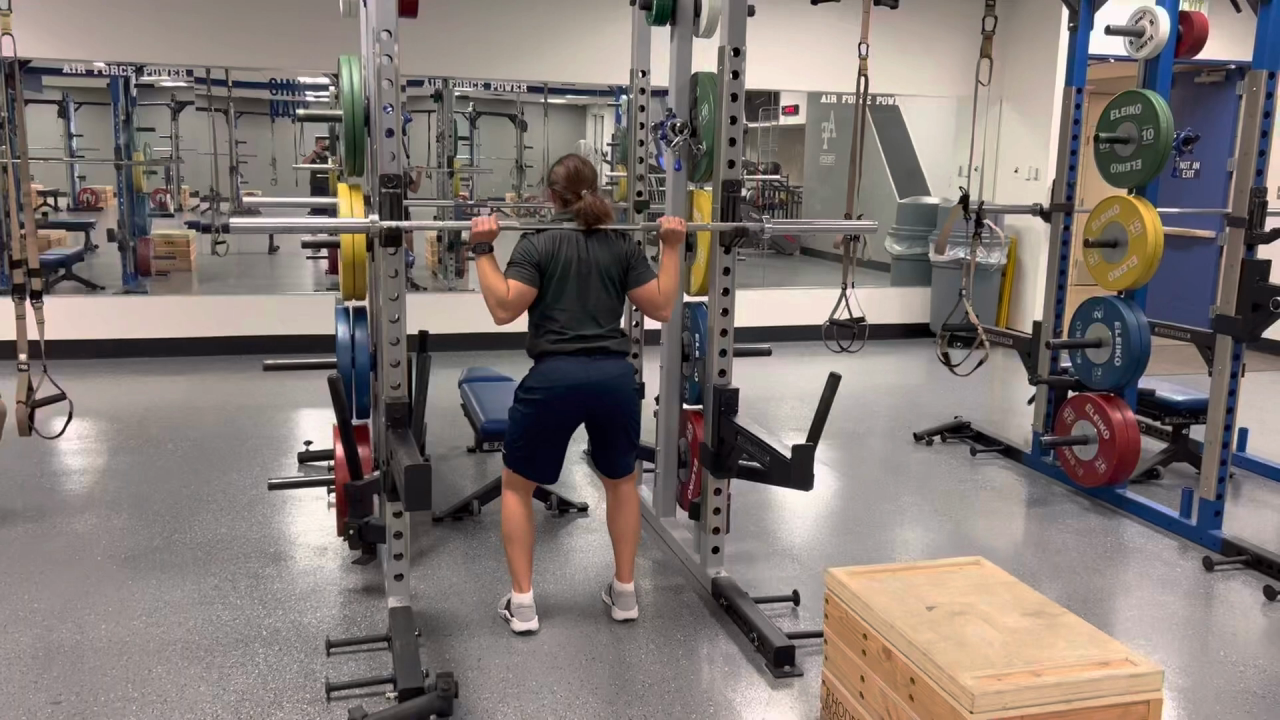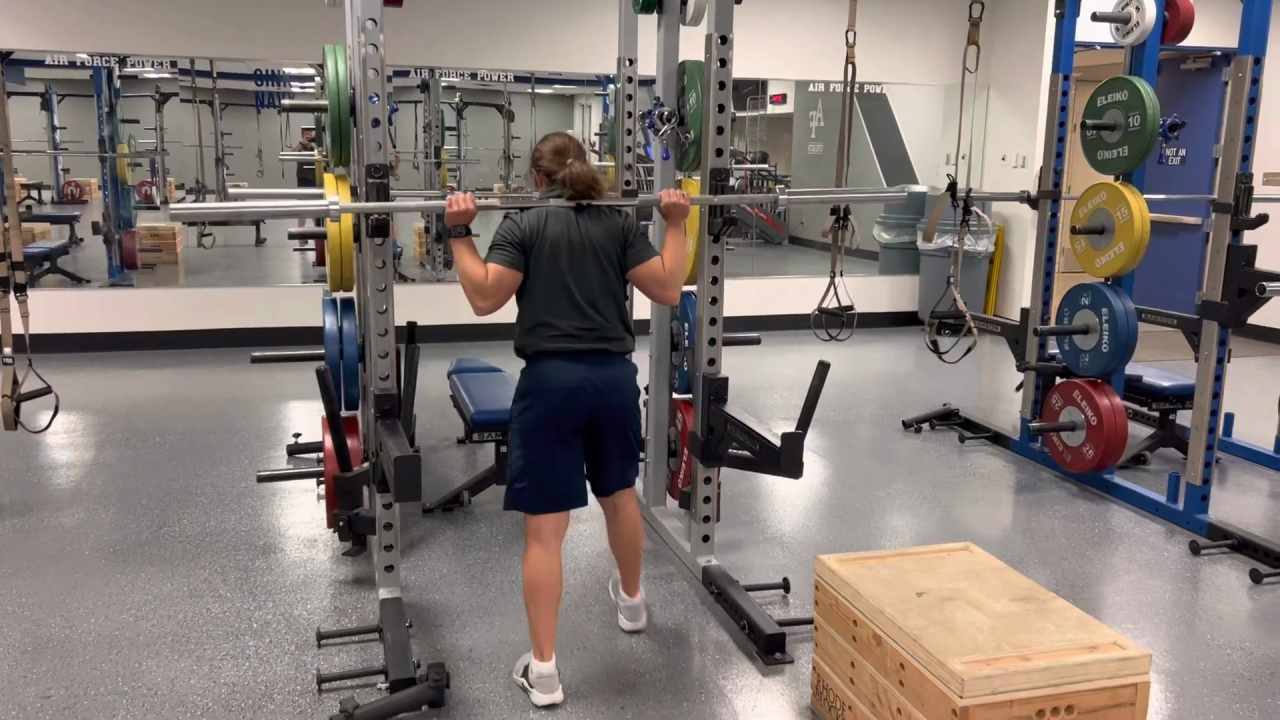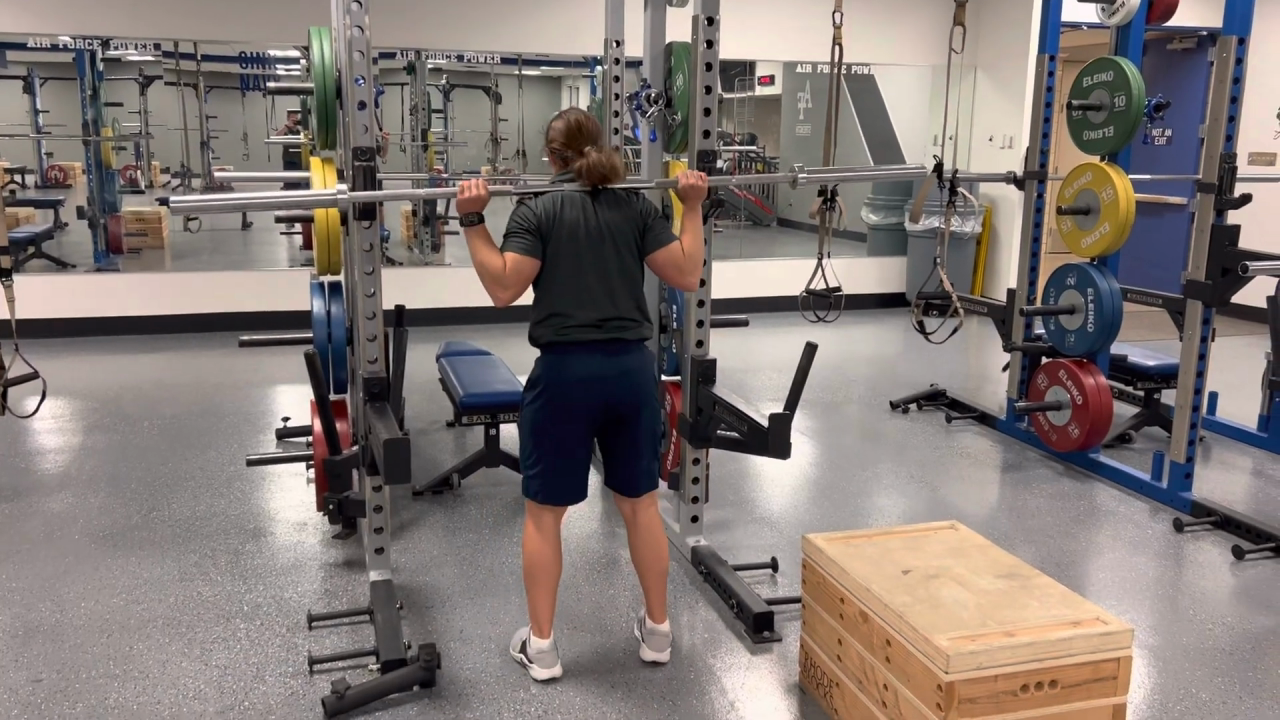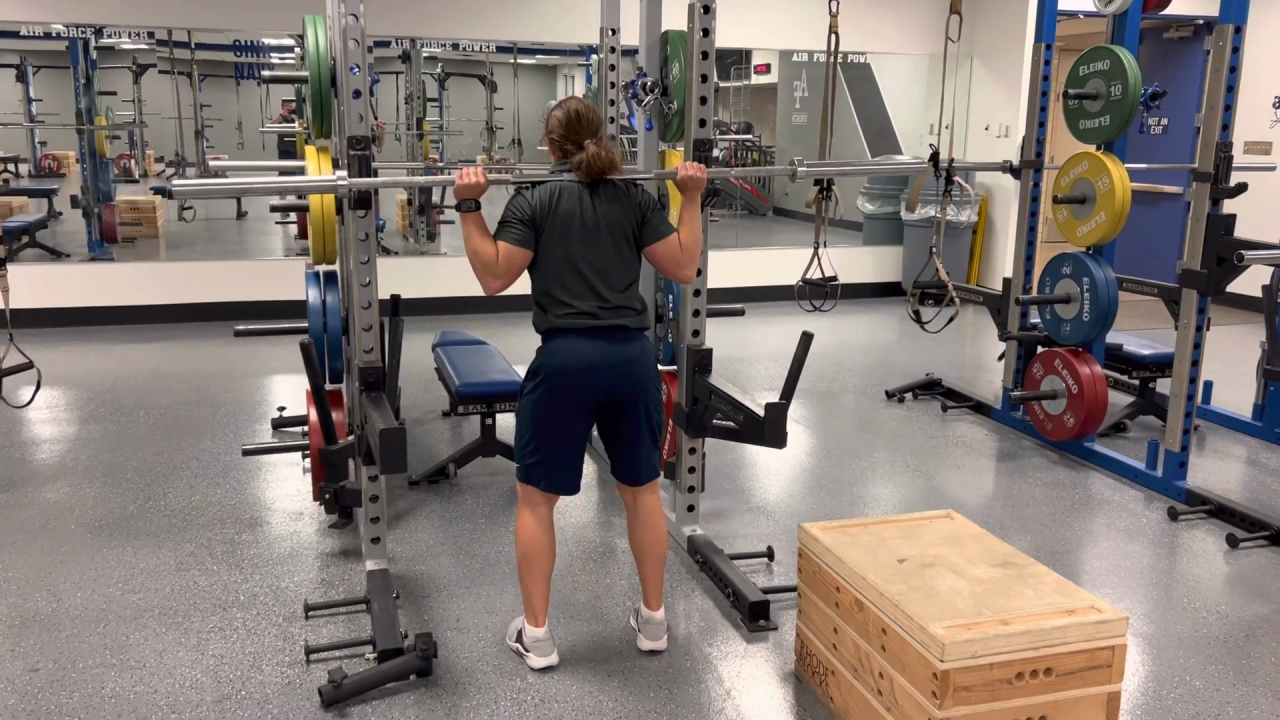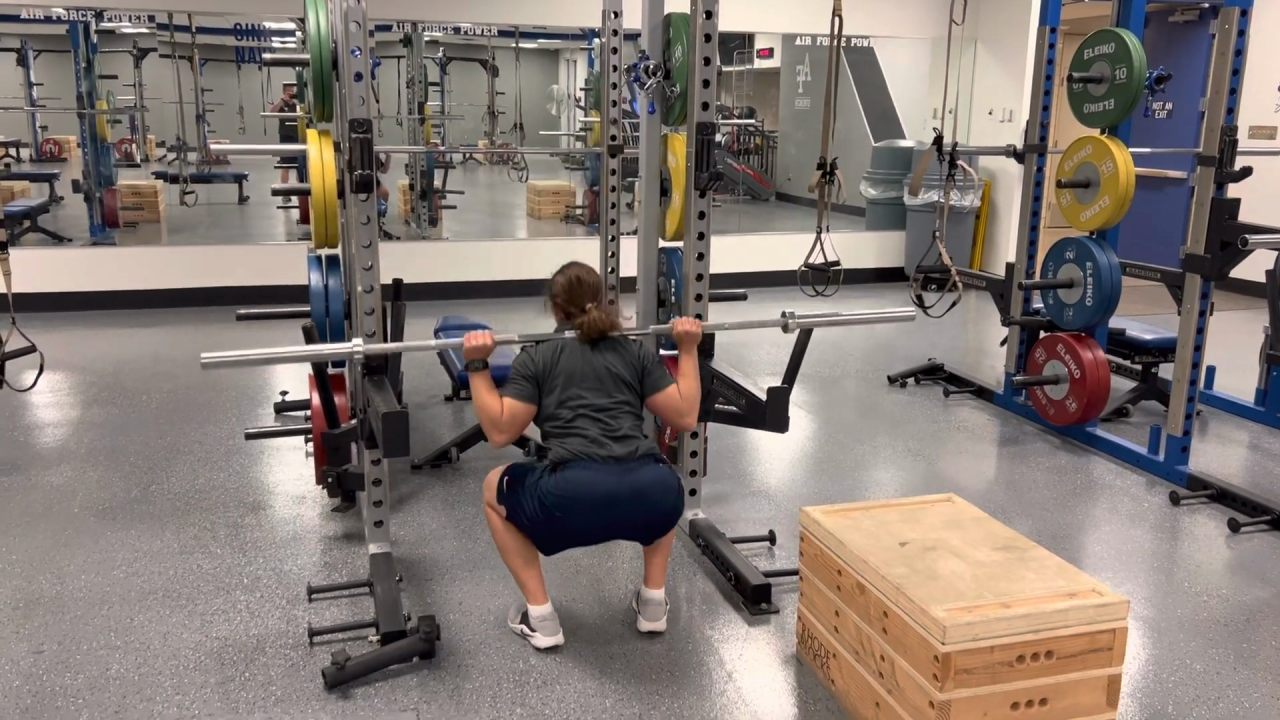
dt=1s
person 1, frame 1
left shoulder: (538, 244)
right shoulder: (623, 245)
left elbow: (504, 309)
right elbow: (662, 308)
left wrist: (483, 250)
right wrist: (672, 249)
left hip: (555, 379)
right hip: (615, 377)
left knee: (517, 487)
right knee: (622, 483)
left ankle: (522, 601)
right ankle: (624, 592)
person 1, frame 2
left shoulder: (522, 225)
right shoulder: (619, 223)
left elbow: (484, 297)
right elbow: (668, 290)
left wrist: (459, 232)
right wrist: (676, 225)
left hip: (551, 382)
right hip: (614, 378)
left knee: (544, 529)
right knee: (620, 495)
left ankle: (543, 669)
right ankle: (632, 600)
person 1, frame 3
left shoulder: (537, 210)
right shoulder: (637, 207)
left elbow: (503, 288)
right elbow: (687, 274)
left wrist: (472, 220)
right wrist: (693, 208)
left hip: (564, 373)
right hip: (631, 368)
left knee: (543, 512)
right knee: (640, 502)
left ankle: (541, 646)
right ankle: (658, 630)
person 1, frame 4
left shoulder: (534, 200)
right shoulder: (636, 197)
left elbow: (494, 277)
right elbow: (684, 267)
left wrist: (468, 207)
right wrist: (692, 199)
left hip: (565, 360)
right hip: (632, 356)
left knee: (536, 498)
right knee: (643, 490)
left ankle: (536, 634)
right ankle: (654, 618)
person 1, frame 5
left shoulder: (537, 358)
right shoulder: (636, 352)
left elbow: (500, 431)
right elbow: (685, 417)
left wrist: (477, 367)
right wrist: (688, 351)
left hip: (576, 502)
right hip: (654, 502)
left knee: (495, 490)
left ankle: (540, 616)
right ankle: (653, 602)
